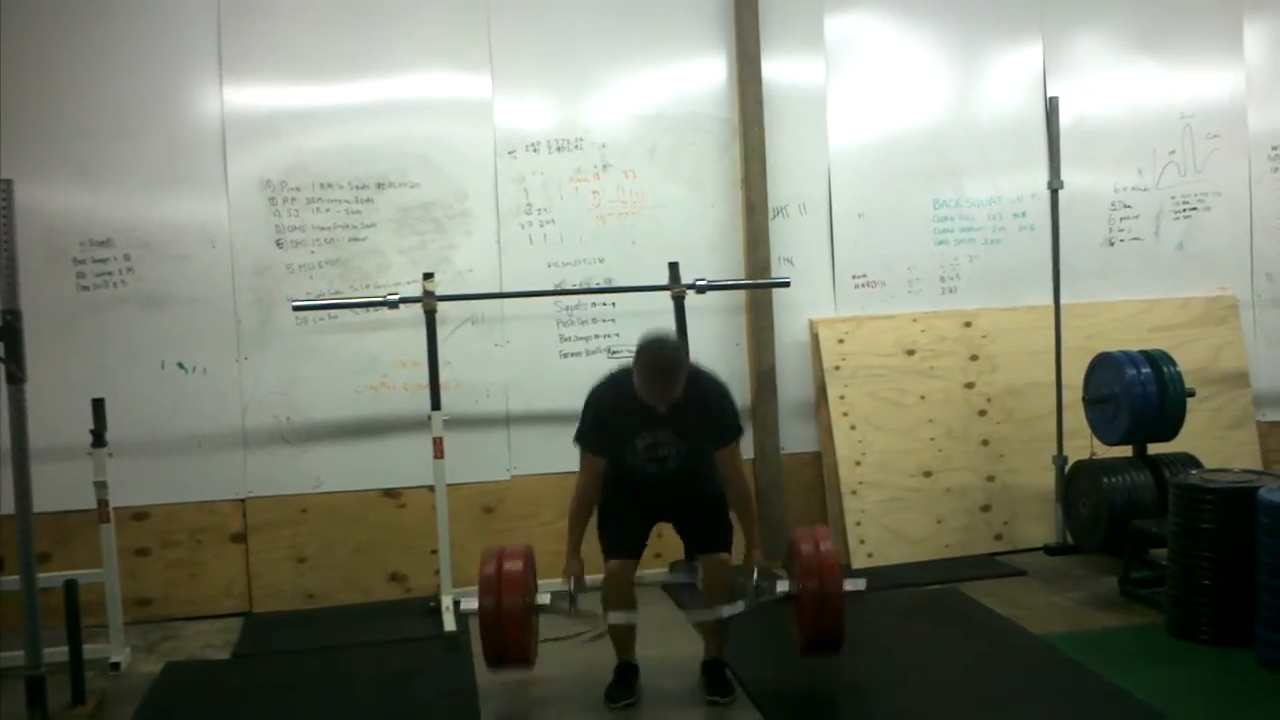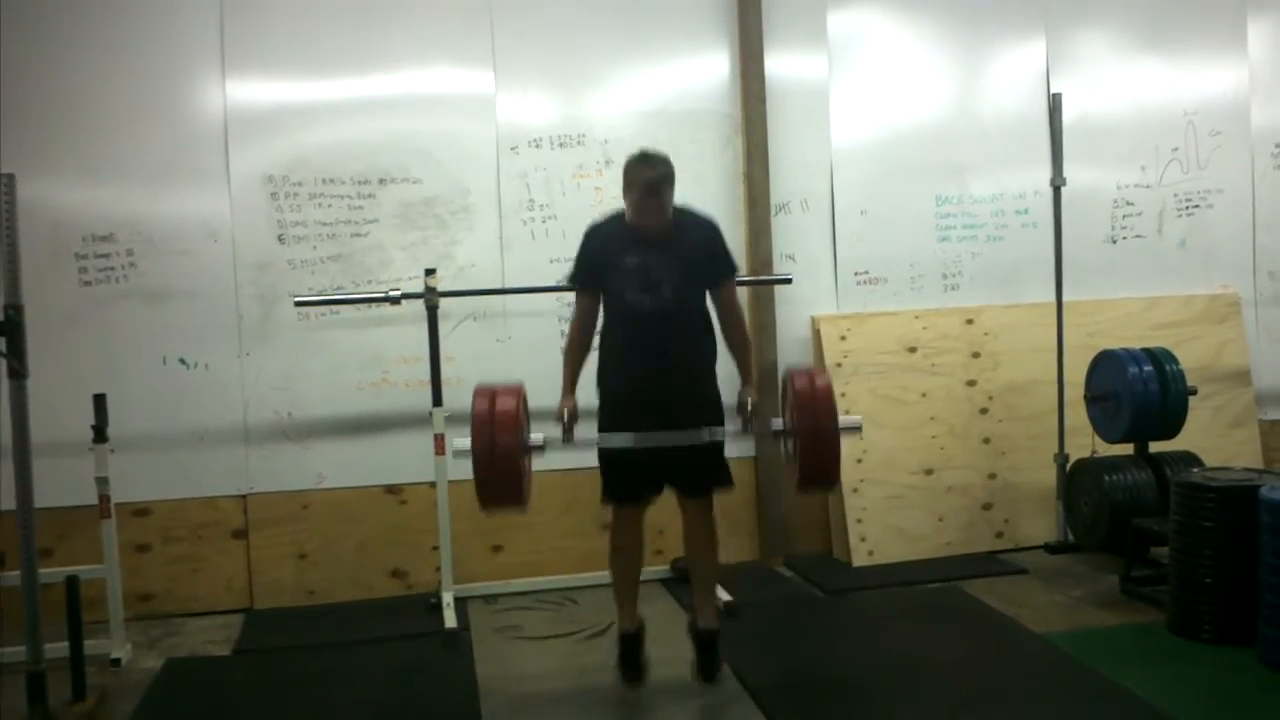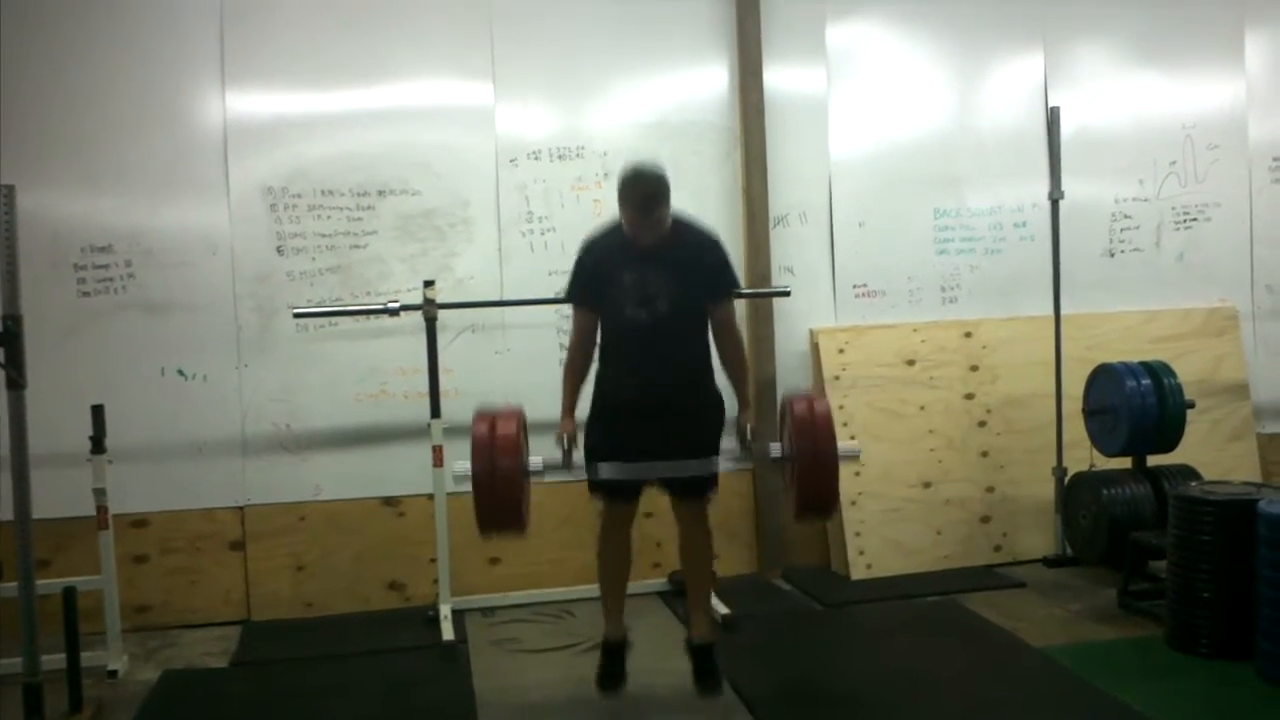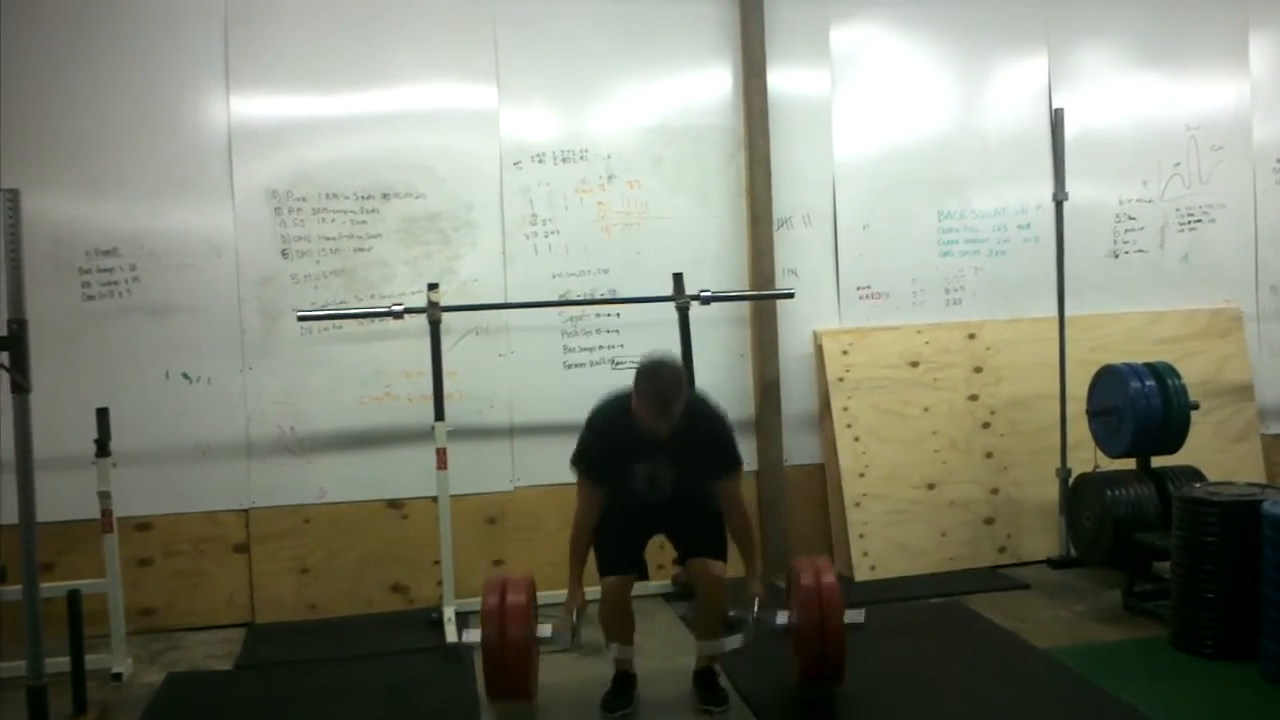
dt=0.3s
person 1, frame 1
left shoulder: (711, 395)
right shoulder: (605, 400)
left elbow: (733, 473)
right elbow: (590, 480)
left wrist: (754, 545)
right wrist: (572, 556)
left hip: (695, 490)
right hip: (628, 494)
left knee: (721, 566)
right knee: (617, 572)
left ankle: (713, 664)
right ankle: (626, 666)
person 1, frame 2
left shoulder: (702, 234)
right shoulder: (601, 240)
left elbow: (729, 310)
right elbow: (583, 319)
left wrist: (748, 382)
right wrist: (568, 390)
left hip: (693, 394)
right hip: (624, 398)
left knee: (698, 506)
right knee: (626, 512)
left ankle: (705, 625)
right ankle: (629, 629)
person 1, frame 3
left shoulder: (702, 249)
right shoulder: (597, 253)
left elbow: (725, 329)
right elbow: (583, 335)
left wrist: (744, 405)
right wrist: (567, 412)
left hip: (690, 401)
right hip: (618, 403)
left knee: (694, 508)
right knee: (615, 510)
left ankle: (702, 643)
right ankle: (613, 642)
person 1, frame 4
left shoulder: (708, 422)
right shoulder: (605, 424)
left elbow: (732, 501)
right elbow: (587, 509)
left wrist: (753, 573)
right wrist: (574, 587)
left hip: (690, 502)
right hip: (624, 507)
left knee: (713, 577)
right knee: (614, 585)
left ankle: (705, 670)
right ankle: (623, 673)
